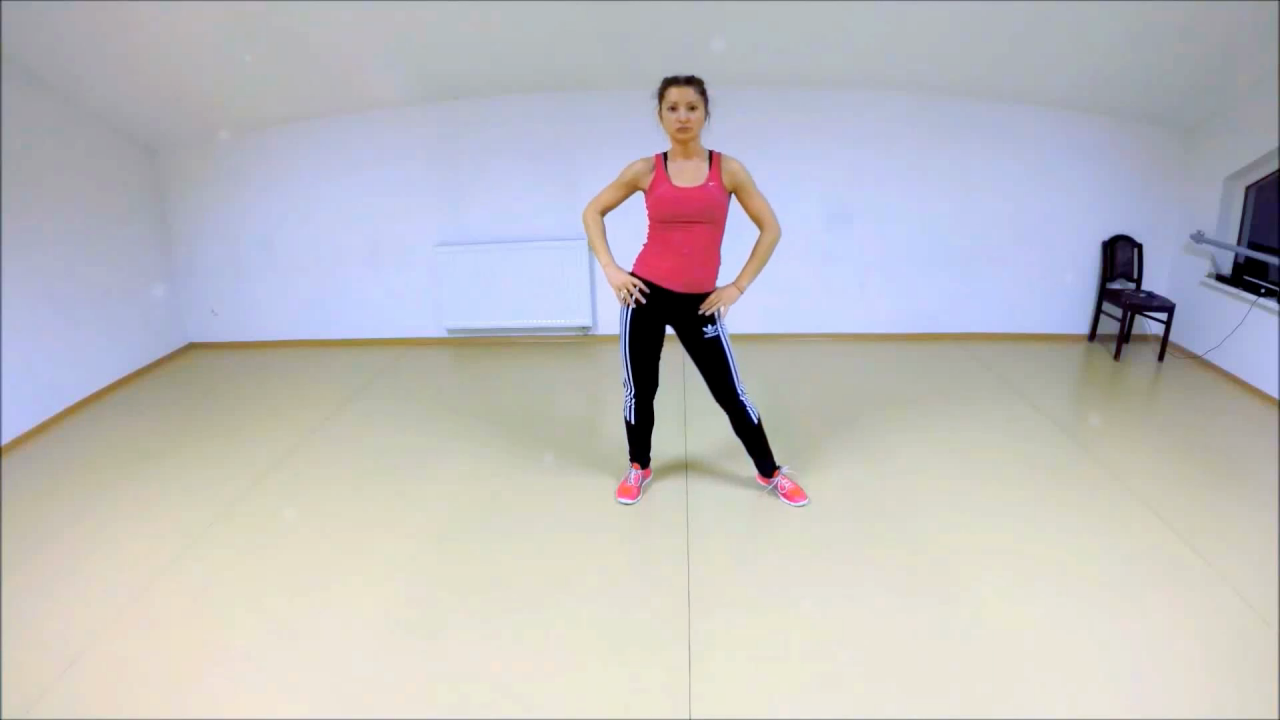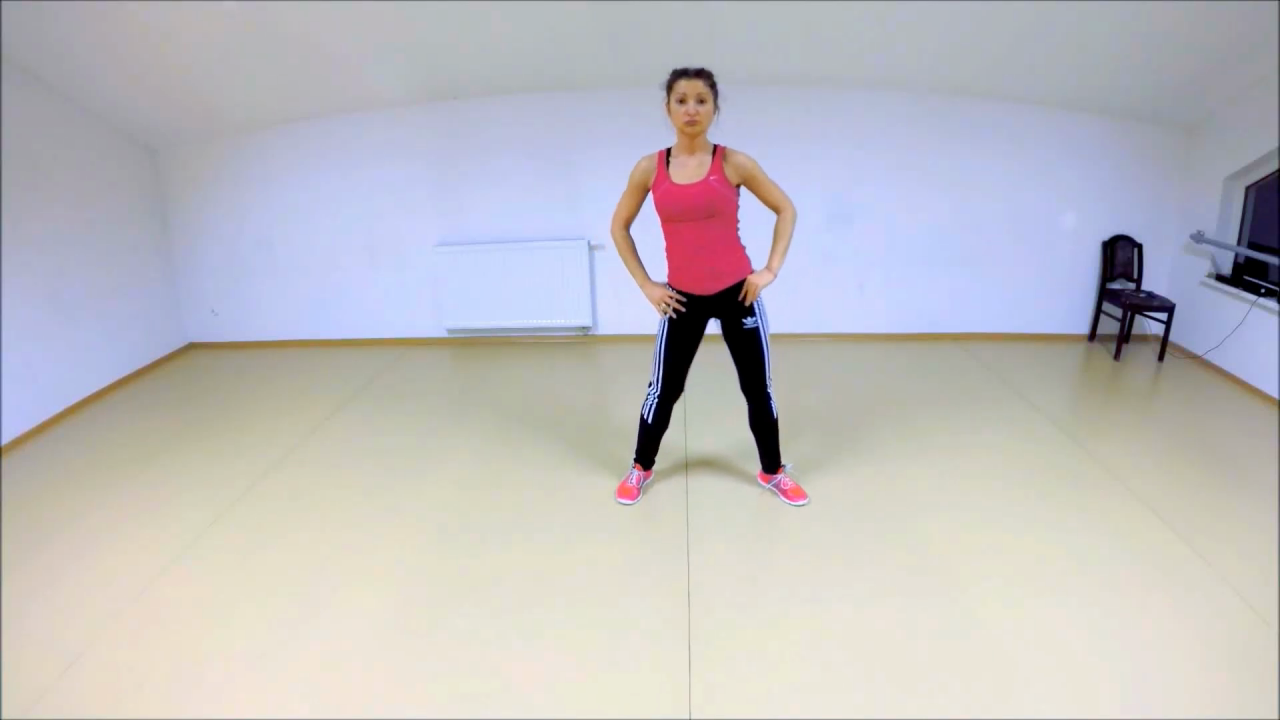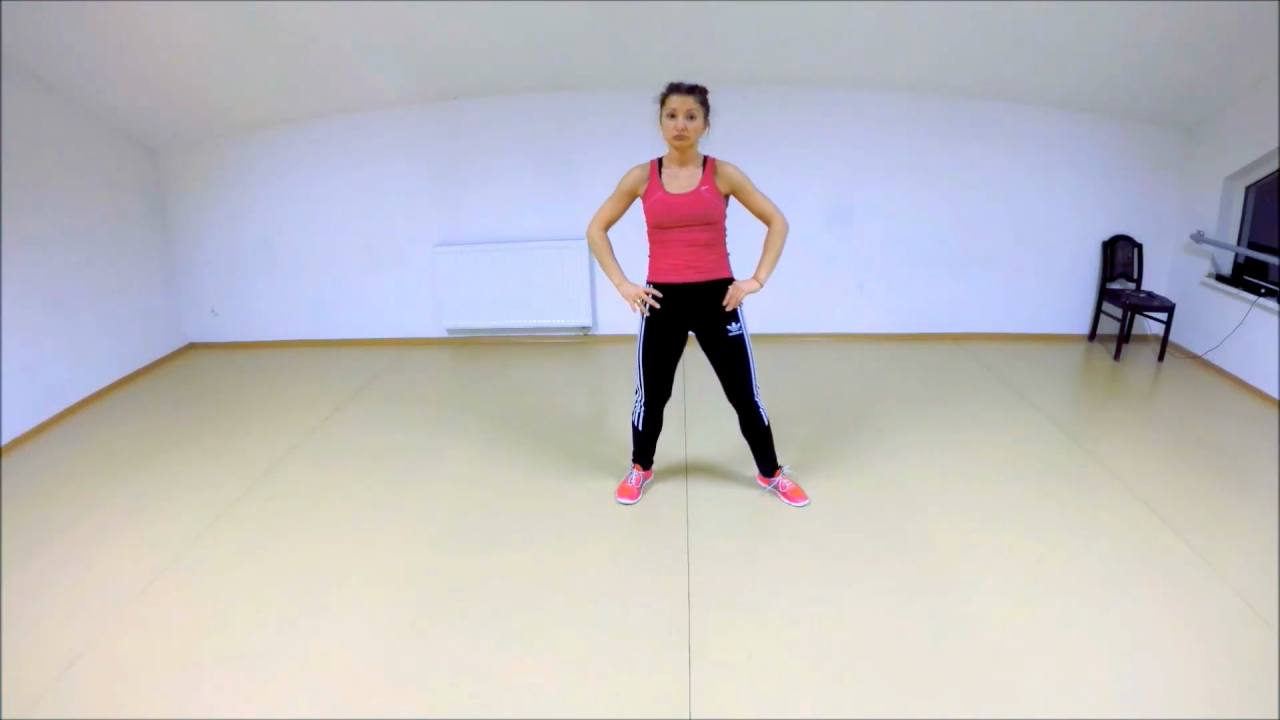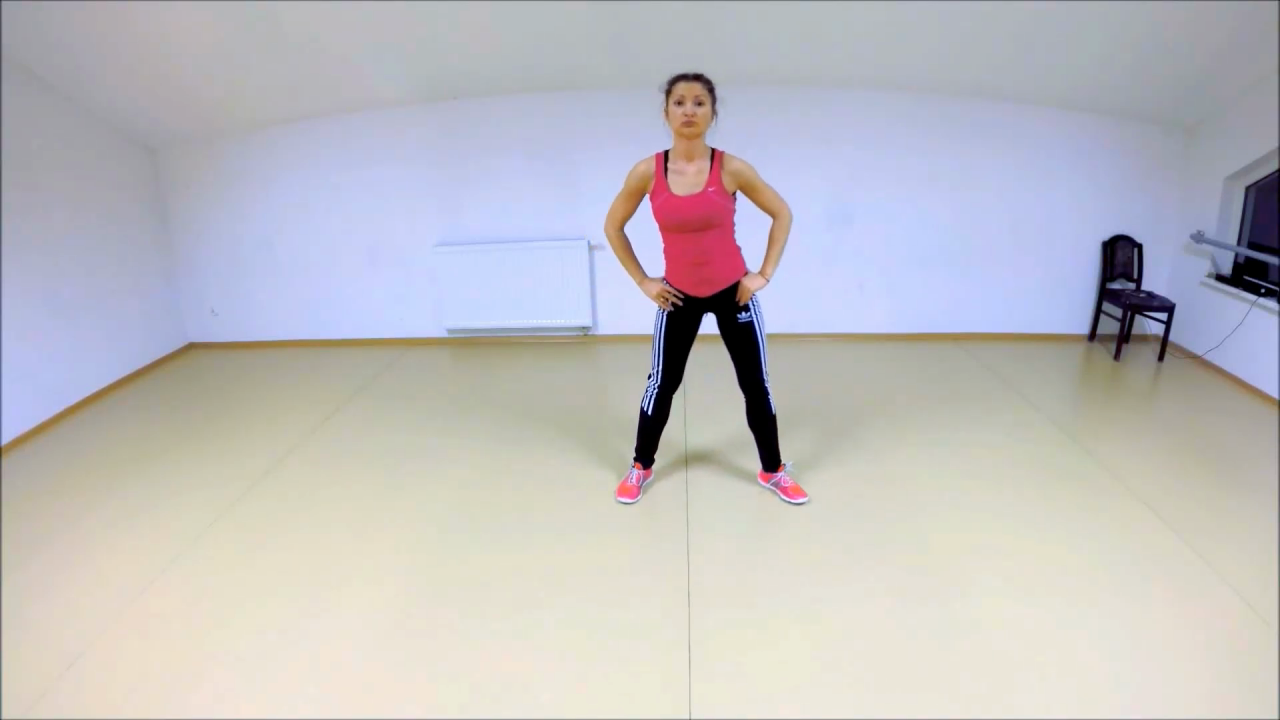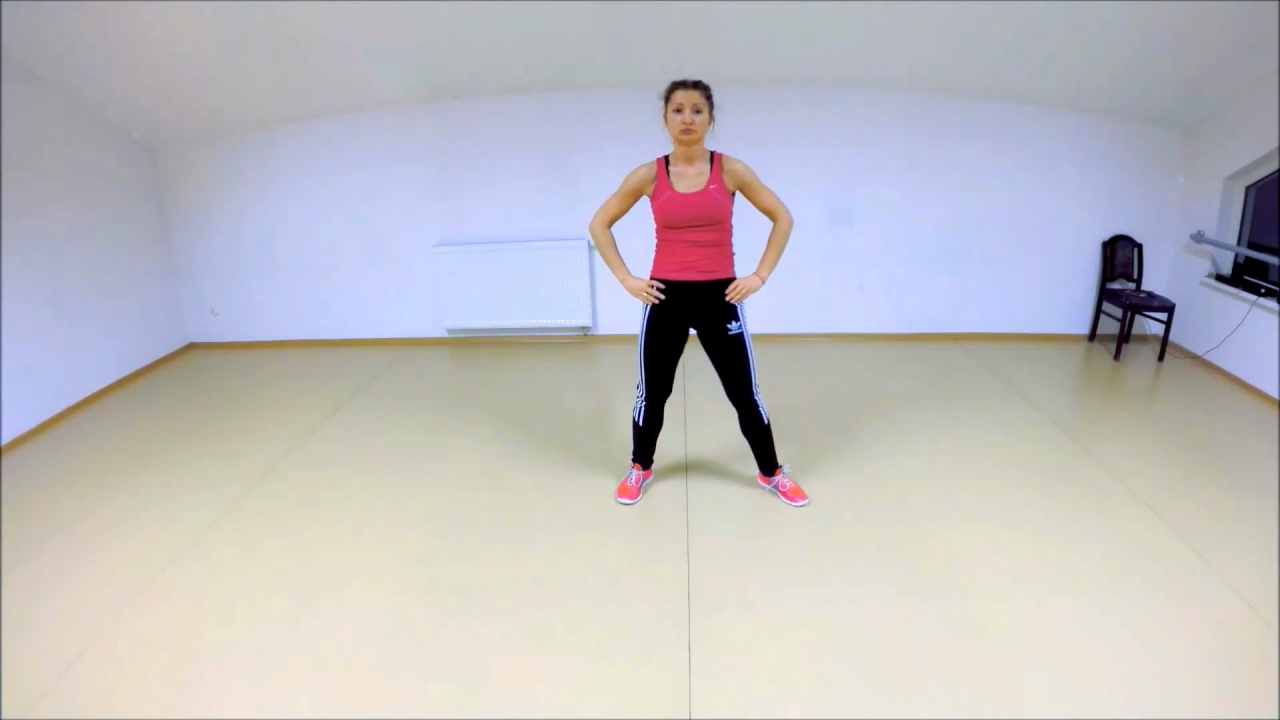
dt=1s
person 1, frame 1
left shoulder: (728, 169)
right shoulder: (644, 169)
left elbow: (770, 228)
right elbow: (593, 212)
left wrist: (738, 286)
right wrist: (610, 268)
left hip: (698, 301)
right hip: (646, 294)
left knee: (730, 393)
right knee: (639, 390)
left ankle: (770, 472)
right ankle: (639, 466)
person 1, frame 2
left shoulder: (735, 163)
right shoulder: (649, 168)
left elbow: (786, 210)
right elbow: (619, 227)
left wrist: (771, 269)
right wrist: (646, 285)
left hip: (738, 293)
right hip: (683, 299)
left knee: (758, 388)
right knee: (664, 389)
left ankle: (772, 472)
right ankle: (641, 468)
person 1, frame 3
left shoulder: (723, 173)
right shoulder: (641, 177)
left elbow: (777, 222)
right elbow: (596, 229)
left wrist: (759, 278)
right wrist: (621, 284)
left hip: (717, 298)
right hip: (663, 300)
left knee: (745, 396)
right knee: (651, 396)
left ankle: (770, 473)
right ankle: (641, 468)
person 1, frame 4
left shoulder: (732, 169)
right shoulder: (647, 171)
left elbow: (782, 214)
right elbow: (613, 226)
left wrist: (764, 274)
right wrist: (642, 281)
left hip: (733, 291)
right hip: (678, 295)
left knee: (755, 384)
right knee: (662, 382)
left ankle: (772, 470)
right ankle: (641, 466)
person 1, frame 5
left shoulder: (731, 169)
right shoulder: (647, 175)
left elbow: (782, 217)
right elbow: (599, 225)
left wrist: (761, 274)
right wrist: (626, 278)
left hip: (720, 297)
right hip: (666, 297)
left knee: (745, 395)
right knee: (652, 393)
left ankle: (771, 472)
right ankle: (640, 467)
